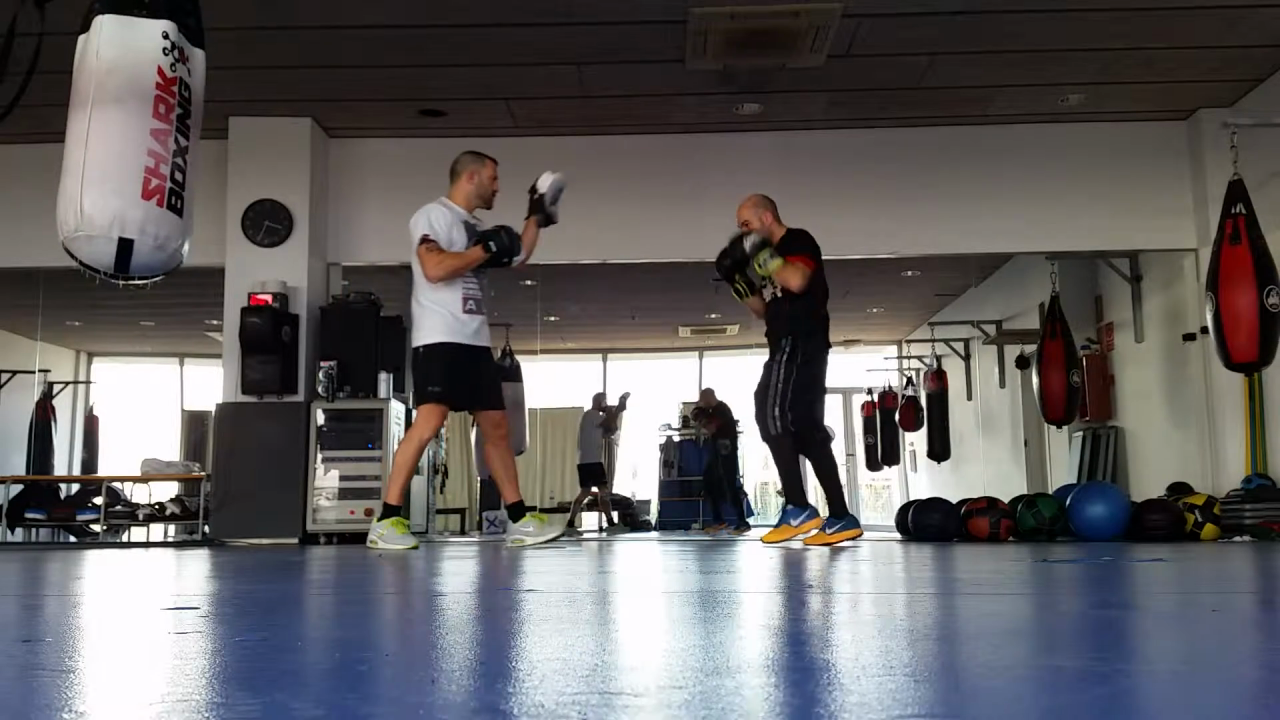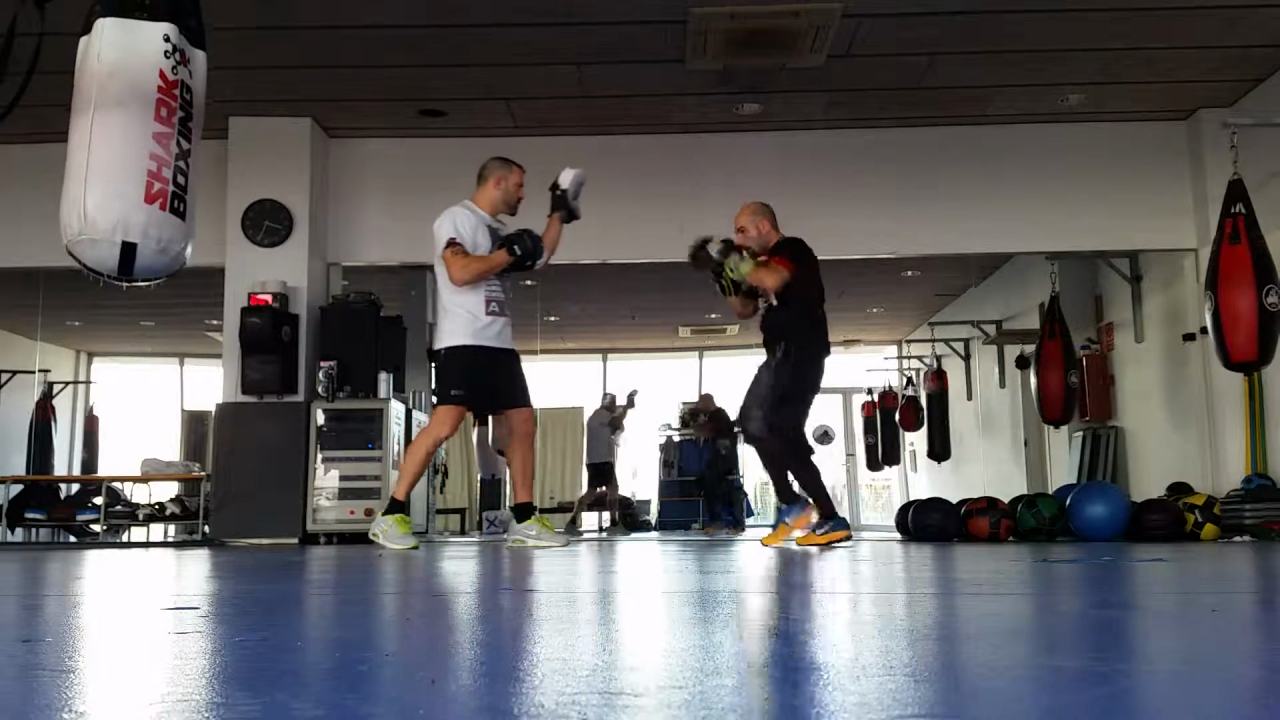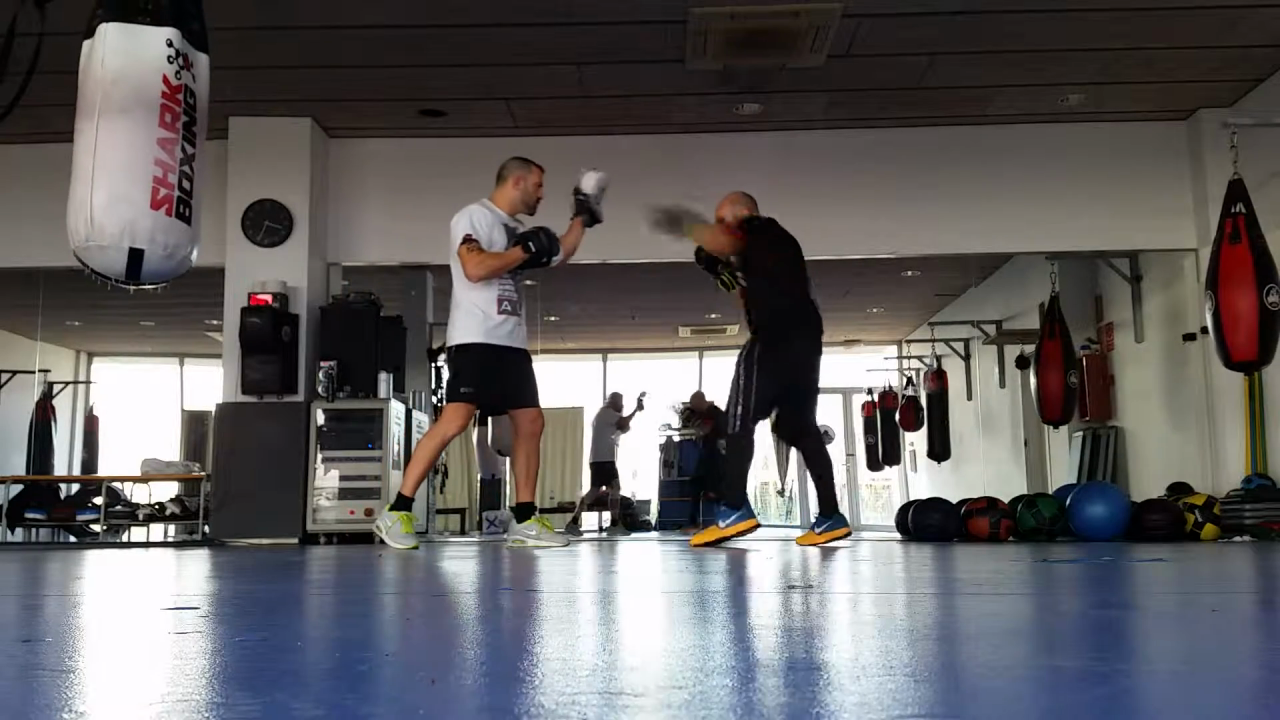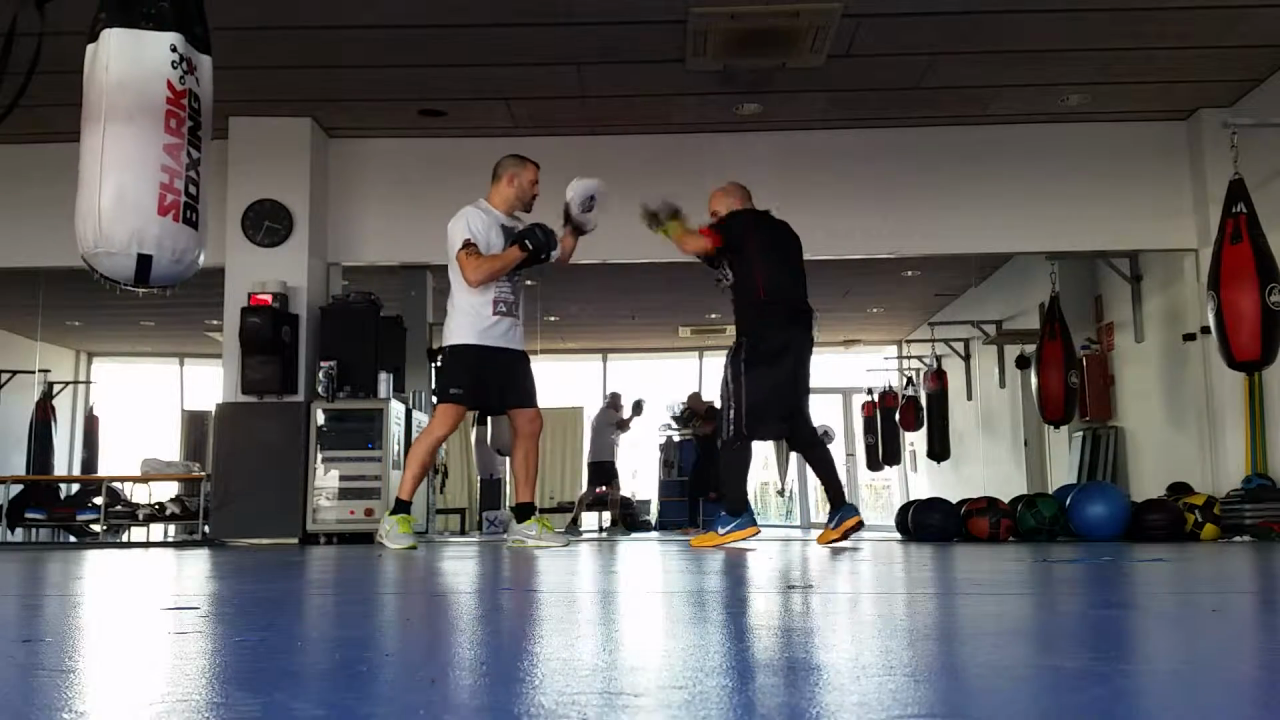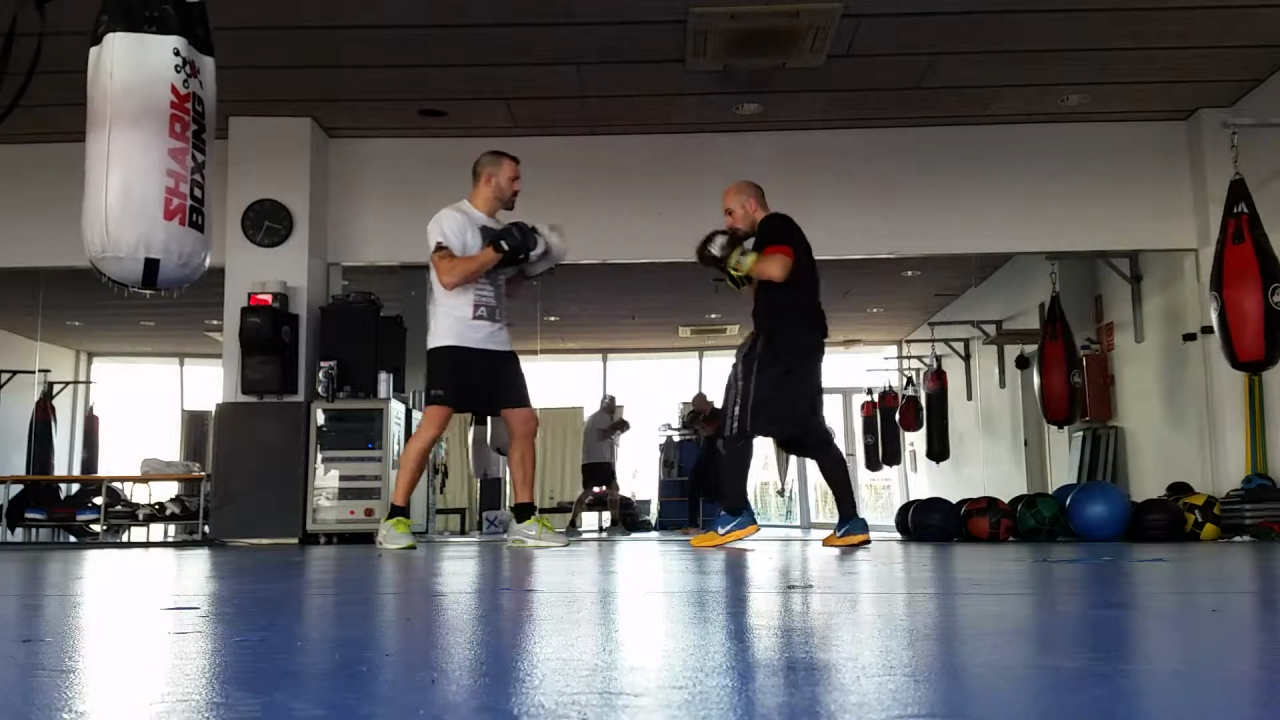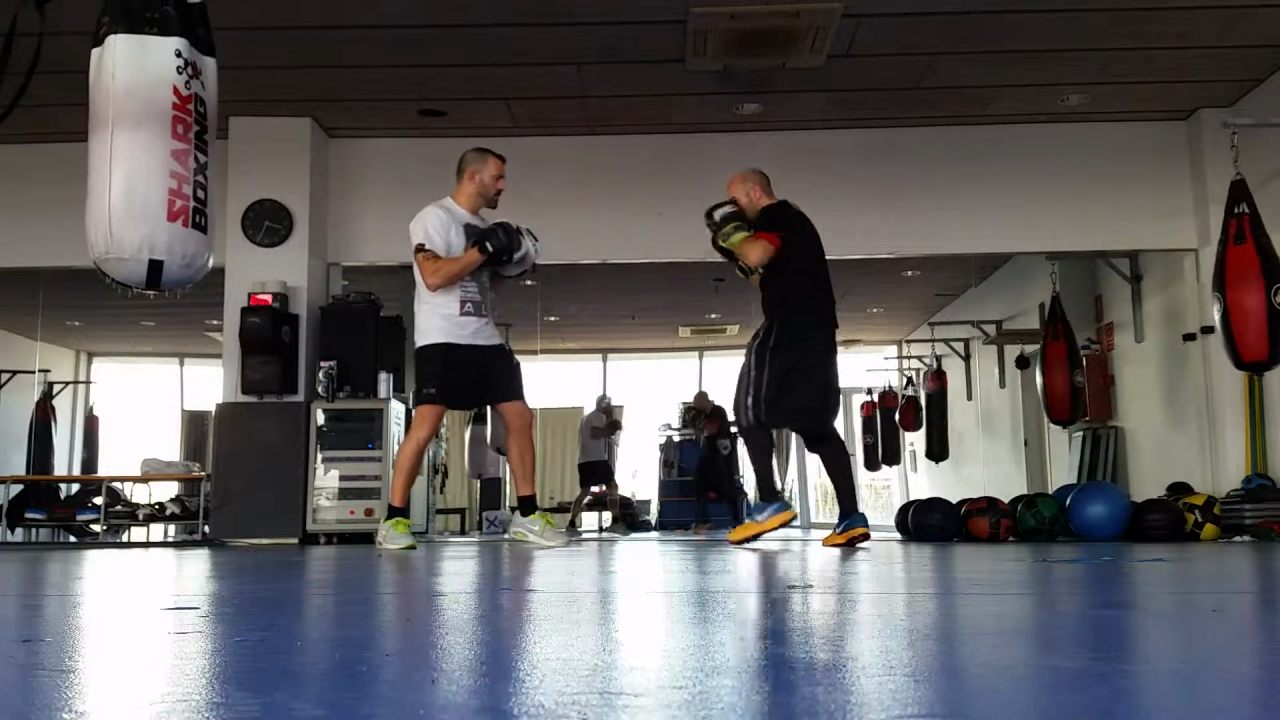
dt=0.2s
person 1, frame 1
left shoulder: (474, 226)
right shoulder: (433, 215)
left elbow: (513, 260)
right elbow: (434, 269)
left wrist: (536, 217)
right wrist: (486, 248)
left hip: (476, 342)
right hip: (440, 340)
left knee: (496, 427)
right knee: (427, 424)
left ankle: (520, 519)
right ankle: (387, 520)
person 1, frame 2
left shoulder: (498, 229)
right shoulder: (457, 218)
left elbow: (538, 258)
right elbow: (460, 272)
left wrist: (559, 214)
right wrist: (511, 251)
left hip: (499, 344)
right hip: (463, 343)
left knee: (522, 425)
right knee: (444, 424)
left ankle: (524, 520)
right ankle: (392, 515)
person 1, frame 3
left shoulder: (514, 228)
right shoulder: (474, 216)
left elbow: (558, 255)
right elbow: (476, 268)
left wrist: (582, 217)
right wrist: (525, 249)
left hip: (511, 343)
right hip: (475, 340)
left knee: (531, 424)
right knee: (454, 421)
left ankle: (525, 520)
right ankle: (396, 511)
person 1, frame 4
left shoulder: (516, 227)
right shoulder: (472, 218)
left elbow: (556, 256)
right elbow: (475, 273)
left wrist: (573, 228)
right wrist: (524, 248)
left hip: (509, 344)
right hip: (470, 341)
left knee: (529, 424)
right knee: (445, 423)
left ankle: (524, 520)
right ankle: (397, 515)
person 1, frame 5
left shoulder: (501, 229)
right shoulder: (451, 220)
right elbow: (450, 276)
left wrist: (527, 259)
right wrist: (498, 249)
left hip: (496, 346)
right hip: (454, 343)
left knee: (525, 424)
right knee: (433, 425)
left ankle: (523, 520)
right ankle: (395, 519)
person 1, frame 6
left shoulder: (483, 226)
right shoulder: (434, 217)
right elbow: (433, 277)
left wrist: (511, 263)
right wrist: (484, 250)
left hip: (485, 340)
right hip: (441, 340)
left knee: (520, 418)
right knee: (426, 425)
left ankle: (527, 515)
right ankle: (394, 520)
person 2, frame 1
left shoulder: (797, 240)
right shoulder: (773, 255)
left elbow: (796, 281)
right elbow: (764, 310)
left wrist: (760, 254)
right wrist: (738, 281)
left hip: (800, 346)
right hip: (790, 348)
left knee: (773, 415)
right knee: (807, 432)
left ankle: (798, 508)
right ankle: (841, 518)
person 2, frame 2
left shoulder: (792, 250)
right shoulder: (765, 263)
left elbow: (771, 281)
right elbow: (744, 310)
left wrist: (736, 260)
right wrist: (727, 276)
left hip: (798, 352)
right hip: (788, 356)
left knee: (756, 420)
right knee: (786, 437)
left ankle: (792, 503)
right ankle: (830, 520)
person 2, frame 3
left shoulder: (757, 229)
right shoulder: (779, 239)
left elbow: (717, 241)
left wrist: (681, 222)
right wrist: (723, 271)
left hip: (775, 339)
right hip: (802, 341)
left knee: (739, 422)
right knee: (801, 429)
left ankle: (735, 510)
right ankle: (830, 517)
person 2, frame 4
left shoulder: (741, 223)
right shoulder: (783, 233)
left elbow: (693, 244)
left wrist: (667, 221)
right wrist: (723, 263)
left hip: (760, 338)
right hip: (796, 334)
left knee: (737, 421)
right knee: (797, 424)
left ankle: (736, 516)
right ankle: (841, 510)
person 2, frame 5
left shoulder: (775, 226)
right shoulder: (786, 233)
left elbow: (777, 271)
left wrist: (733, 254)
right wrist: (735, 271)
left hip: (777, 336)
right hip: (808, 337)
left knee: (738, 419)
right knee: (809, 429)
left ankle: (735, 514)
right ankle: (851, 521)
person 2, frame 6
left shoulder: (775, 213)
right shoulder: (793, 220)
left elbow: (759, 255)
left wrist: (731, 231)
right wrist: (737, 254)
left hip: (787, 326)
right hip: (817, 330)
left knee: (751, 410)
right knee: (819, 423)
left ankle: (769, 501)
right ankle: (851, 517)
